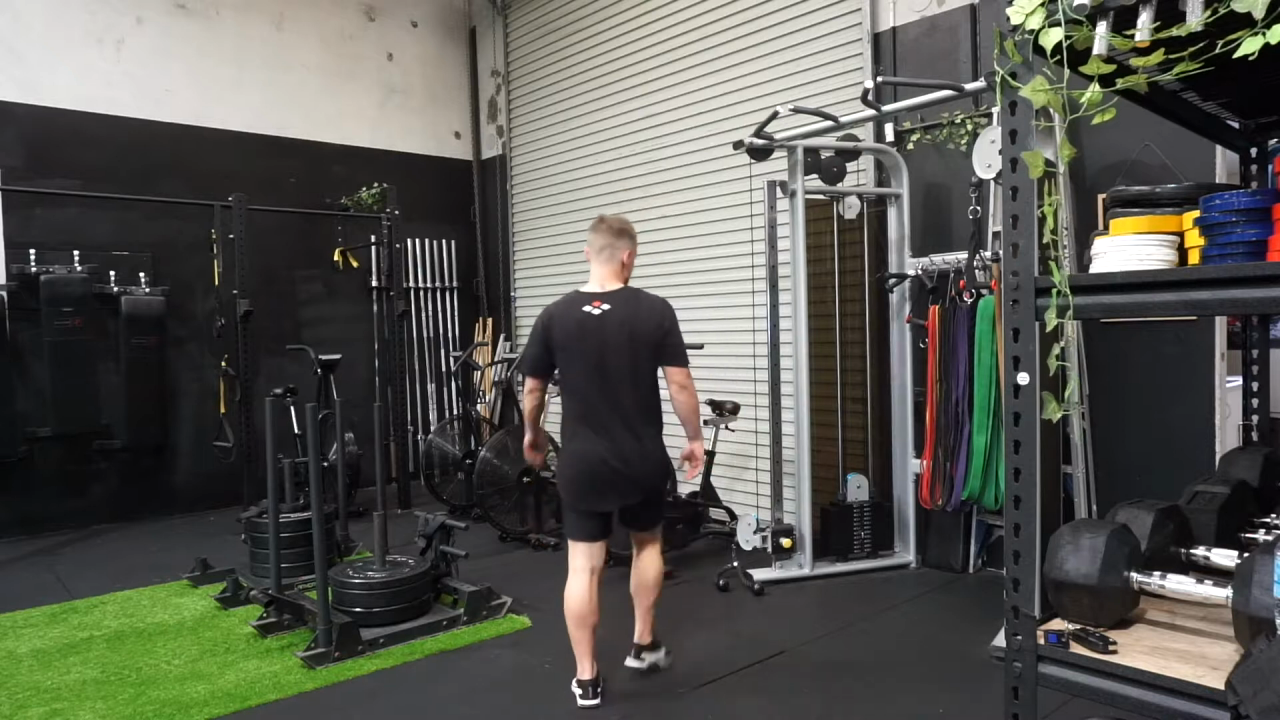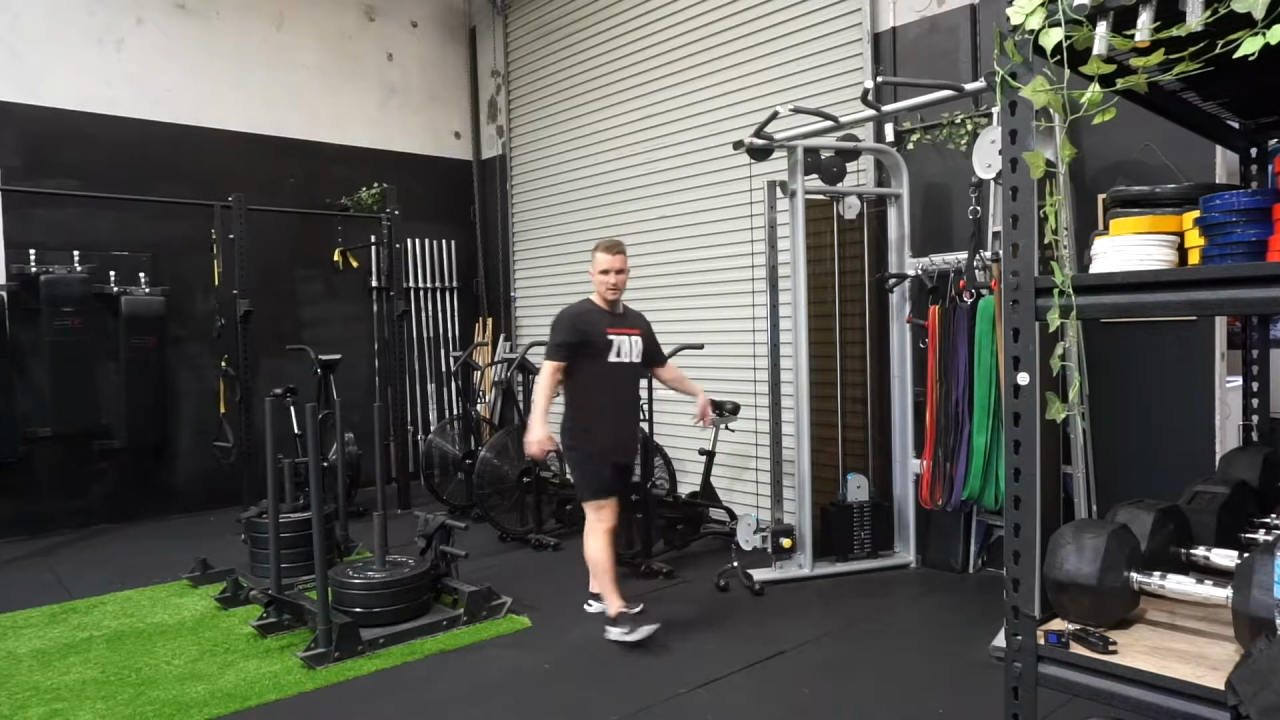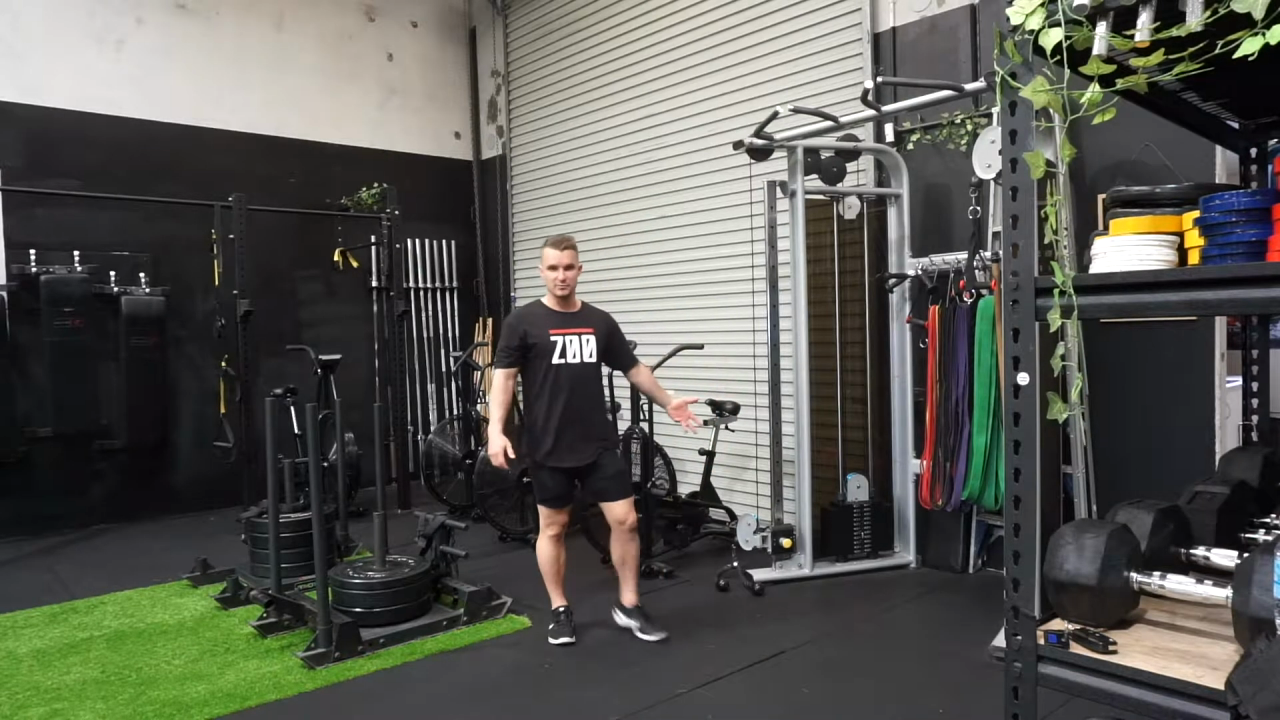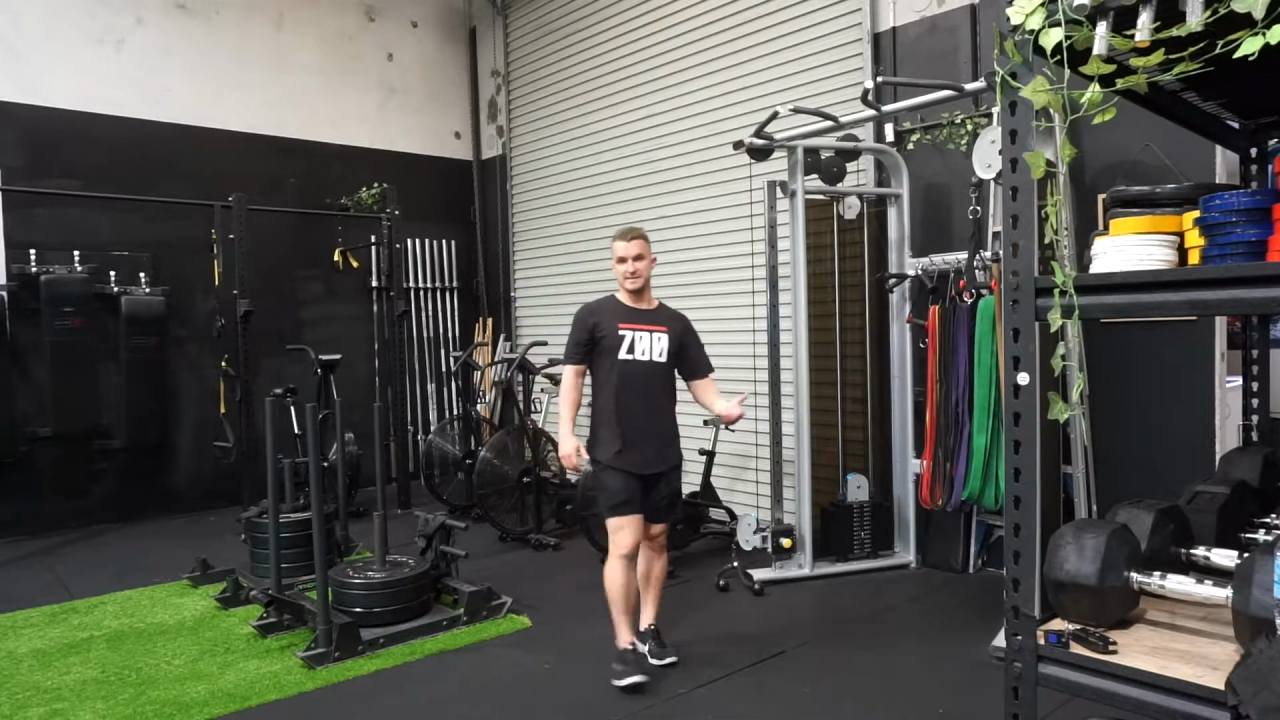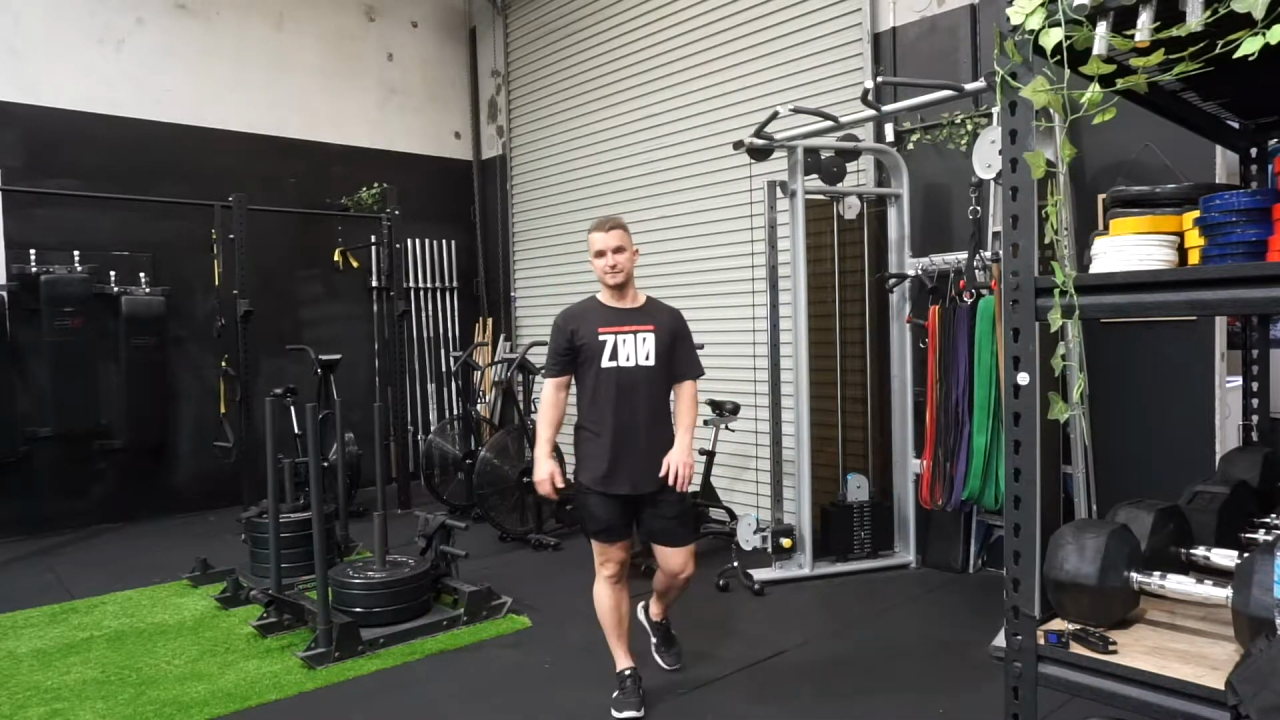
dt=1s
person 1, frame 1
left shoulder: (555, 316)
right shoulder: (655, 311)
left elbow: (533, 388)
right elbow: (680, 383)
left wrist: (532, 435)
right wrist: (694, 438)
left hip: (582, 461)
right hip: (643, 458)
left knee: (584, 568)
right knee: (647, 546)
left ankle: (587, 679)
right ankle: (644, 643)
person 1, frame 2
left shoulder: (637, 321)
right shoulder: (575, 317)
left elbow: (660, 367)
right elbow: (550, 371)
left wrist: (697, 393)
right wrist: (539, 422)
left hip: (620, 440)
right hip: (590, 442)
left knee: (600, 514)
right knee: (603, 522)
left ankle: (598, 593)
right ankle: (617, 614)
person 1, frame 3
left shoulder: (600, 321)
right shoulder: (523, 321)
left elbow: (633, 368)
right elbow: (504, 378)
left wrist: (667, 402)
right wrist: (496, 431)
left hip: (598, 443)
right hip: (548, 447)
left knee: (625, 520)
right knee: (553, 527)
left ankle: (629, 604)
right ankle: (560, 610)
person 1, frame 4
left shoulder: (676, 323)
right shoulder: (593, 315)
left elbow: (700, 381)
right elbow: (573, 375)
left wrist: (723, 407)
right wrist: (566, 433)
left hip: (663, 454)
right hip: (614, 454)
left knee: (656, 540)
right knee: (624, 546)
left ankle: (648, 630)
right ankle: (624, 646)
person 1, frame 5
left shoulder: (667, 319)
right shoulder: (574, 321)
left elbow: (686, 386)
right elbow: (555, 389)
left wrist: (683, 443)
right wrist: (543, 454)
left hip: (659, 470)
right hip: (599, 472)
left knee: (679, 567)
right knee: (611, 569)
left ankle: (655, 613)
right ankle: (626, 673)
